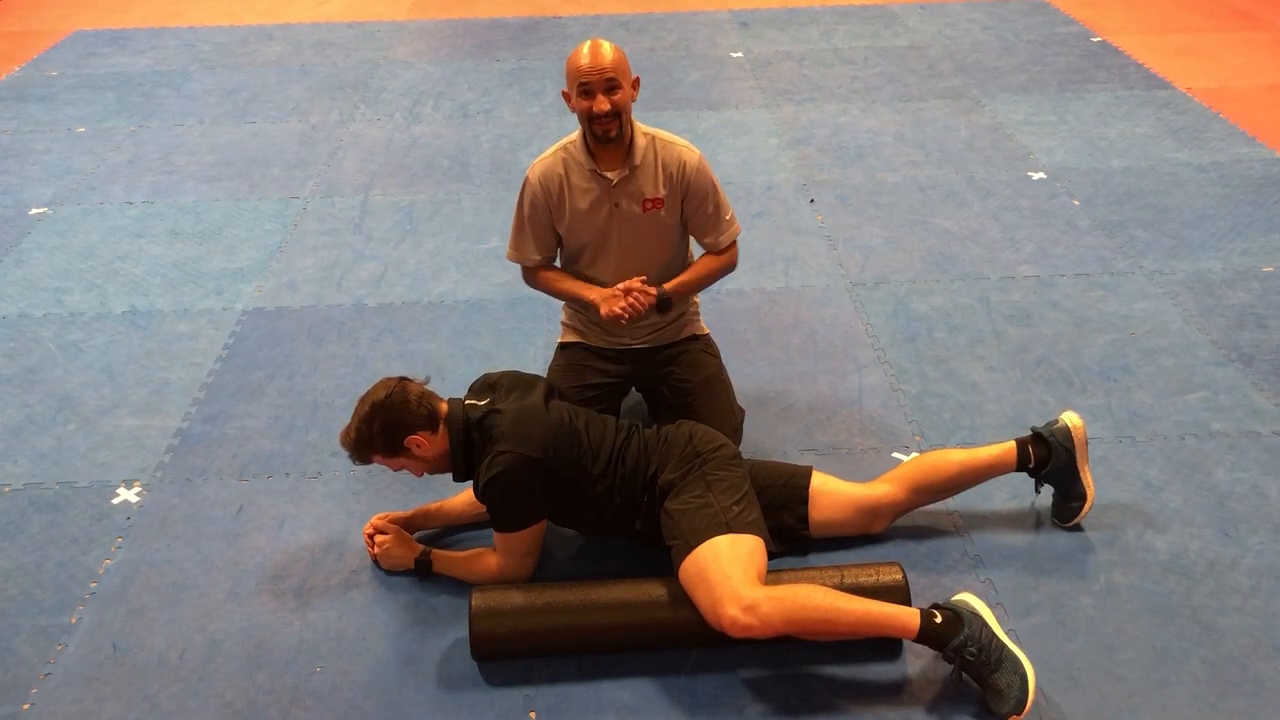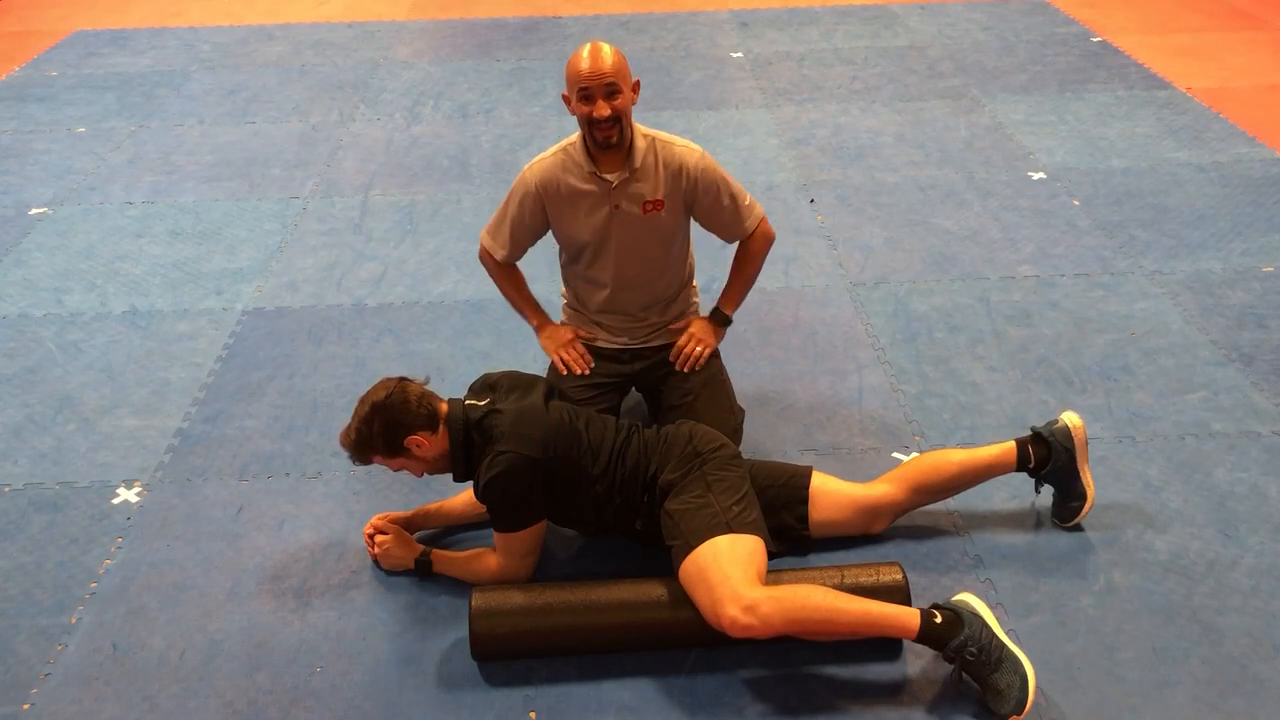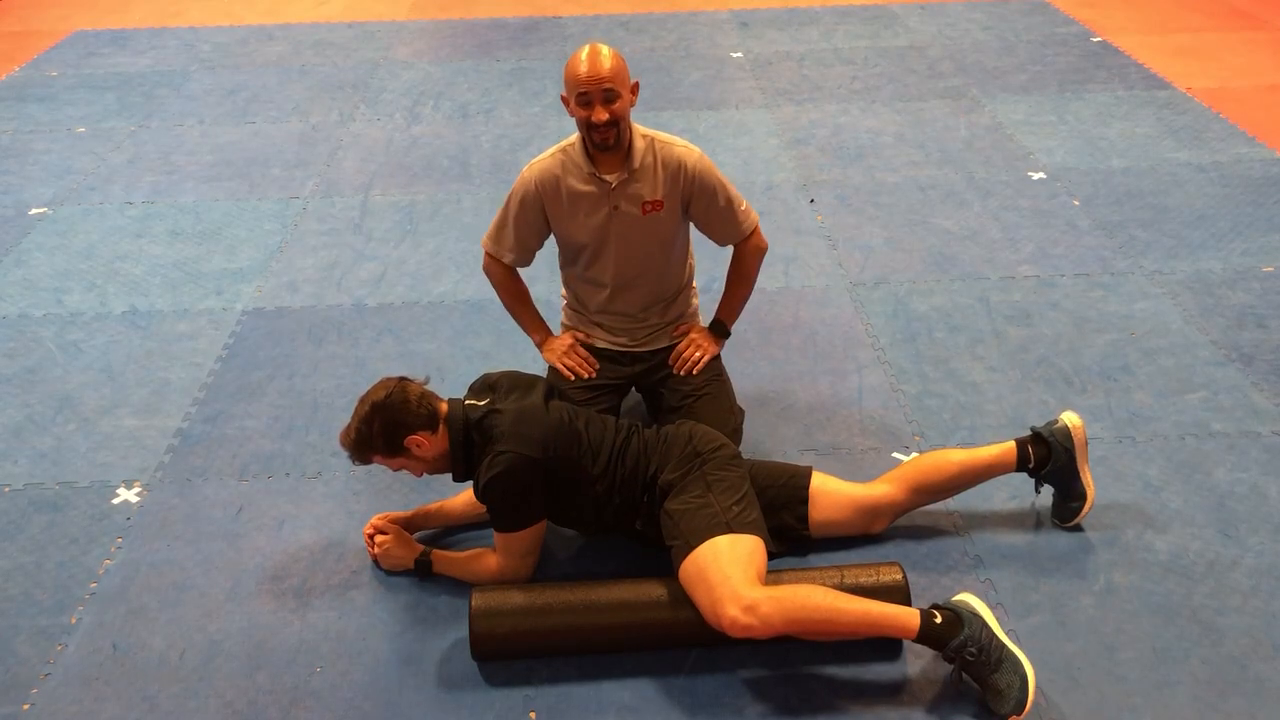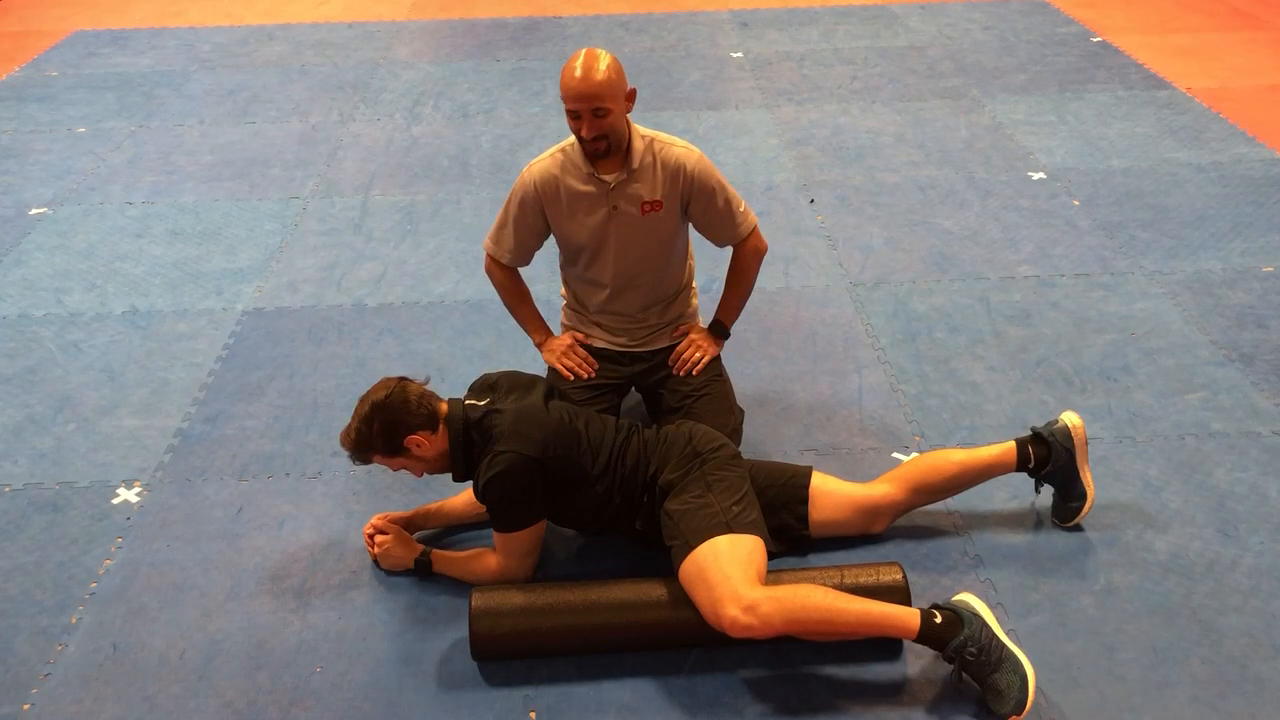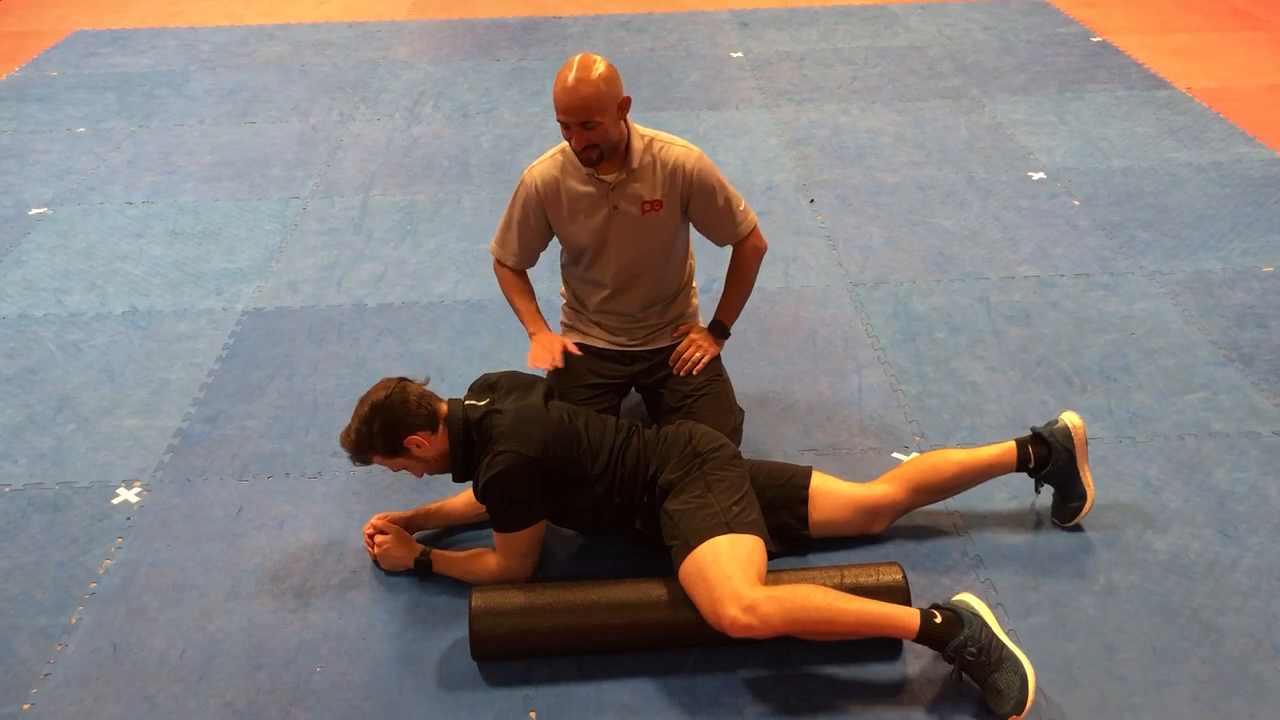
dt=0.3s
person 1, frame 1
left shoulder: (508, 455)
right shoulder: (486, 393)
left elbow: (513, 565)
left wrist: (418, 559)
right wrist: (414, 517)
left hip: (687, 476)
right hip: (690, 461)
left knee: (740, 611)
right knee: (878, 505)
left ankle: (944, 625)
right ankle: (1040, 447)
person 1, frame 2
left shoulder: (506, 456)
right shoulder: (485, 394)
left elbow: (513, 565)
left wrist: (418, 559)
right wrist: (414, 518)
left hip: (686, 478)
right hip: (692, 459)
left knee: (740, 611)
right knee: (878, 504)
left ankle: (942, 625)
right ankle: (1040, 449)
person 1, frame 3
left shoulder: (507, 455)
right shoulder: (485, 393)
left elbow: (513, 565)
left wrist: (418, 559)
right wrist: (414, 517)
left hip: (686, 476)
right hip: (690, 460)
left knee: (740, 612)
right knee: (878, 504)
left ankle: (943, 625)
right ankle: (1040, 448)
person 1, frame 4
left shoulder: (506, 454)
right shoulder: (485, 393)
left elbow: (513, 565)
left wrist: (418, 558)
right wrist: (414, 517)
left hip: (687, 478)
right hip: (691, 459)
left knee: (740, 611)
right knee: (878, 504)
left ankle: (943, 625)
right ankle: (1041, 448)
person 1, frame 5
left shoulder: (506, 456)
right shoulder: (485, 394)
left elbow: (513, 565)
left wrist: (418, 559)
right wrist: (414, 518)
left hip: (686, 475)
right hip: (689, 460)
left knee: (740, 612)
right knee: (877, 505)
left ankle: (942, 625)
right ankle: (1040, 449)
person 2, frame 1
left shoulder: (682, 161)
right shoulder: (547, 175)
left elbow: (724, 253)
right elbow: (535, 269)
left wrist: (660, 293)
right wrist: (597, 296)
left hip: (673, 334)
right hip: (589, 339)
left ankle: (653, 391)
right ankle: (621, 391)
person 2, frame 2
left shoulder: (684, 162)
right shoulder: (544, 176)
left elbow: (759, 234)
right elbow: (493, 254)
left wrist: (718, 318)
right wrist: (544, 327)
left hip: (672, 336)
right hip: (589, 340)
left ankle: (654, 393)
right ankle: (625, 391)
person 2, frame 3
left shoulder: (683, 163)
right shoulder: (542, 177)
left elbow: (752, 244)
right elbow: (498, 263)
left wrist: (718, 330)
right wrist: (543, 338)
left hip: (673, 337)
right hip: (589, 342)
left ankle: (653, 394)
right ankle: (624, 393)
person 2, frame 4
left shoulder: (681, 164)
right shoulder: (542, 178)
left elbow: (751, 245)
right elbow: (499, 262)
left wrist: (718, 330)
right wrist: (543, 338)
left hip: (672, 338)
right hip: (588, 342)
left ankle: (653, 393)
right ankle: (624, 390)
person 2, frame 5
left shoulder: (681, 163)
right shoulder: (542, 180)
left elbow: (750, 244)
right elbow: (510, 263)
left wrist: (718, 329)
right wrist: (538, 331)
left hip: (673, 337)
right hip: (588, 341)
left ankle: (654, 394)
